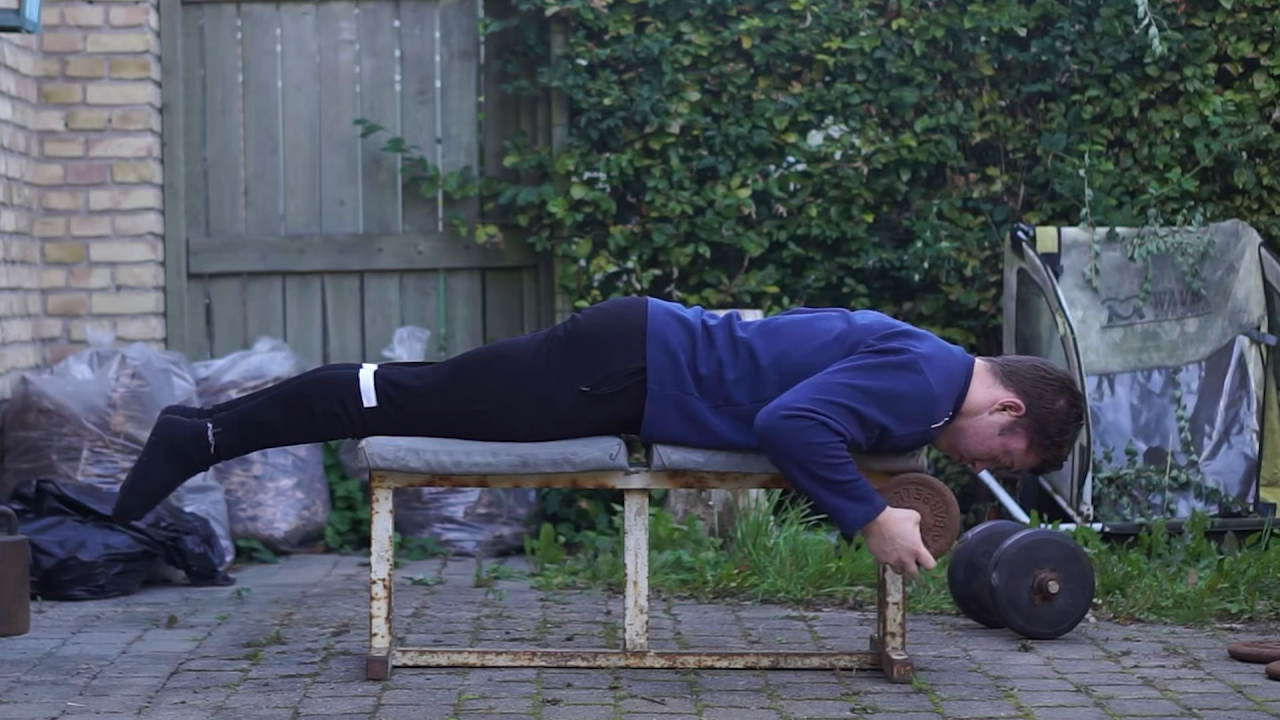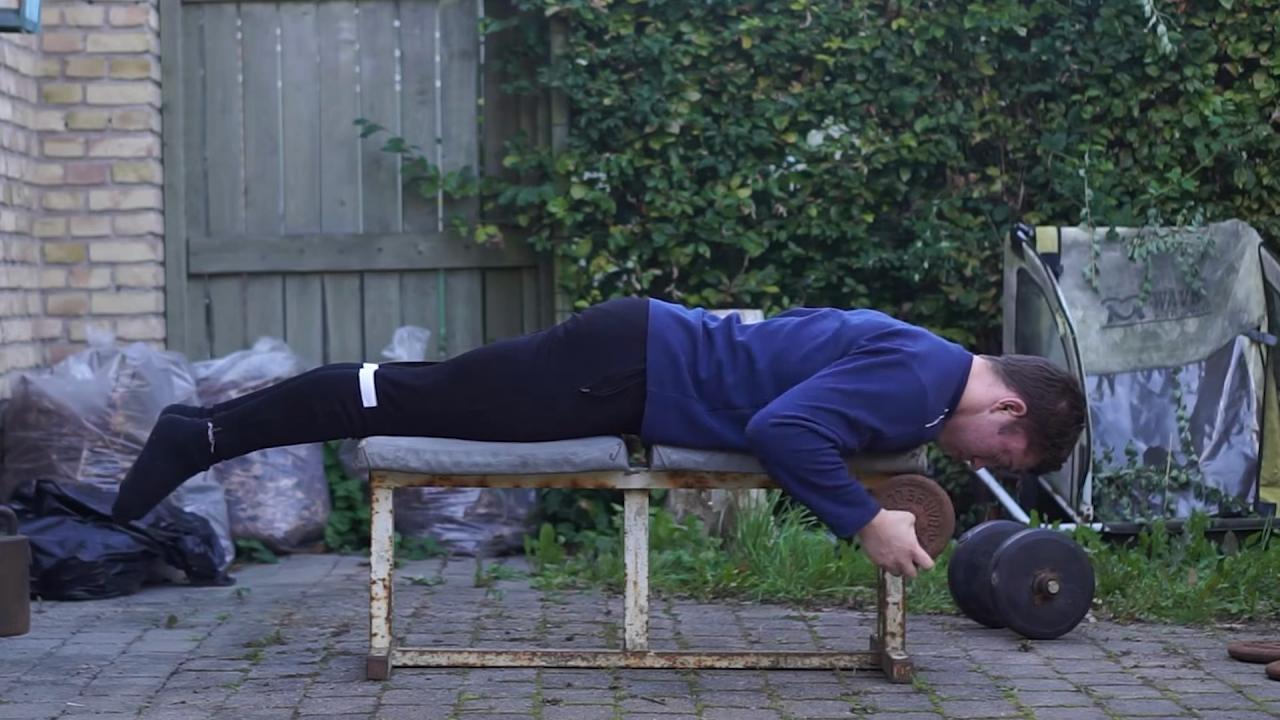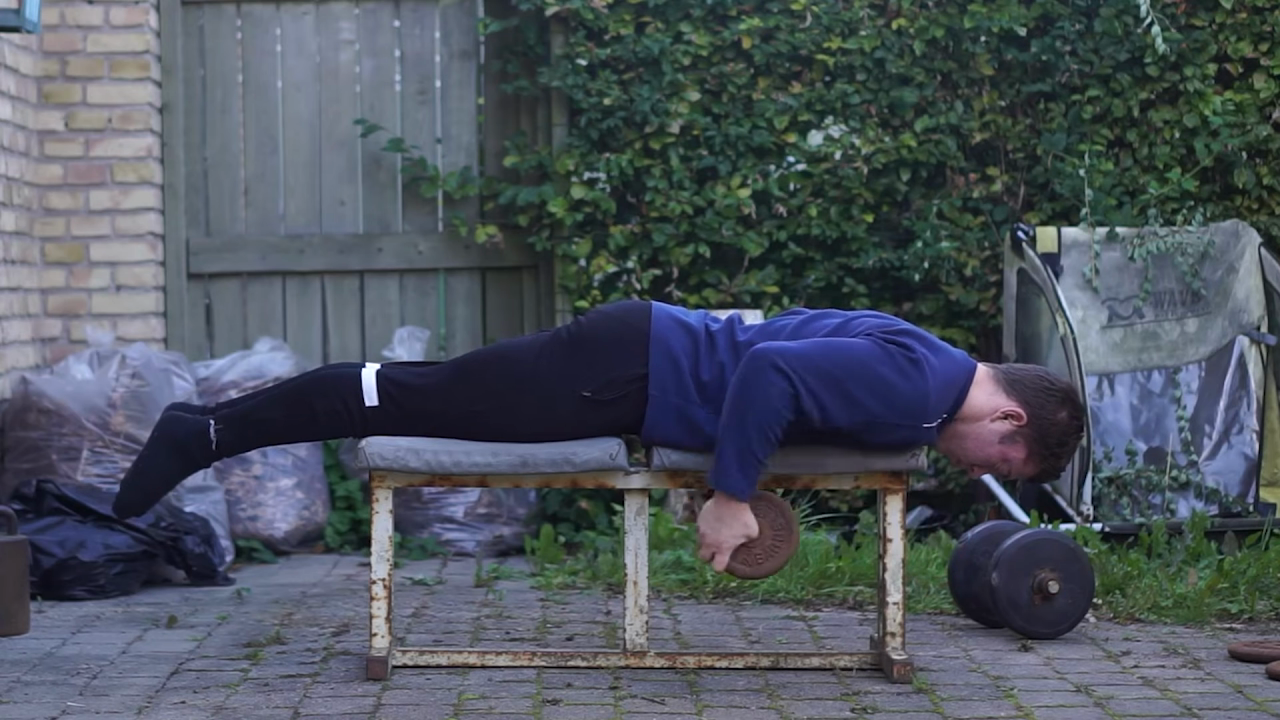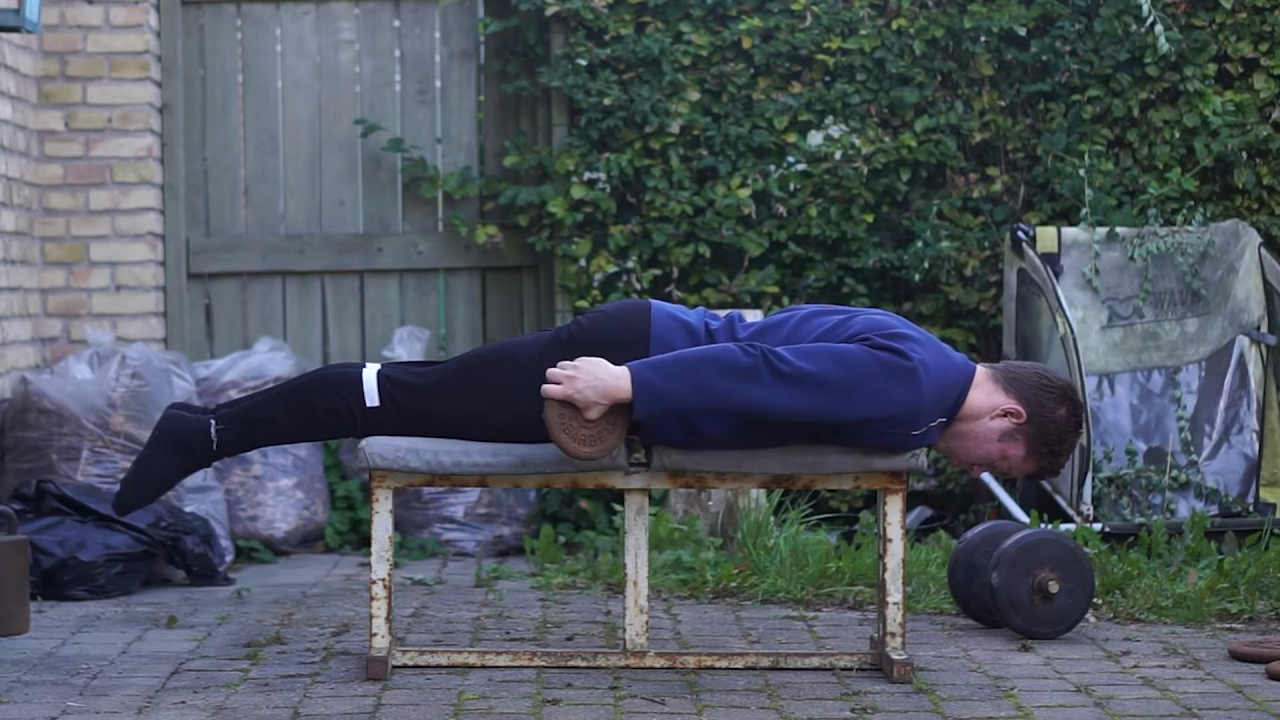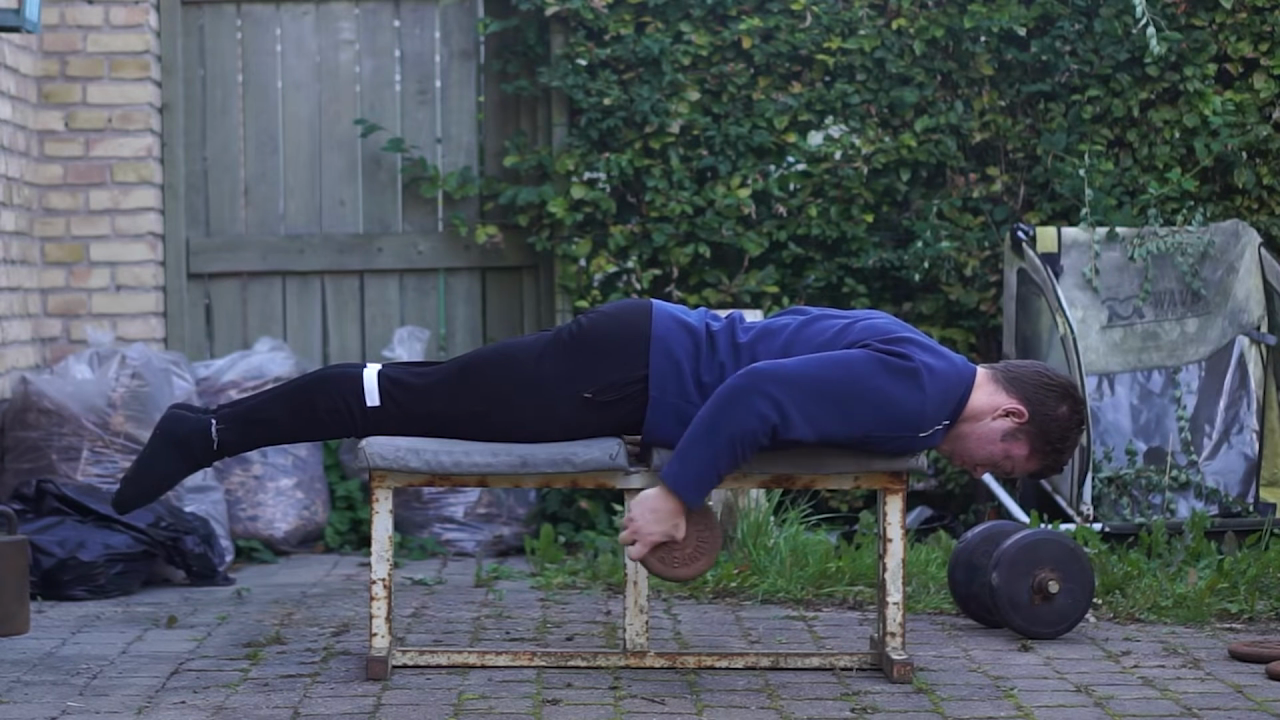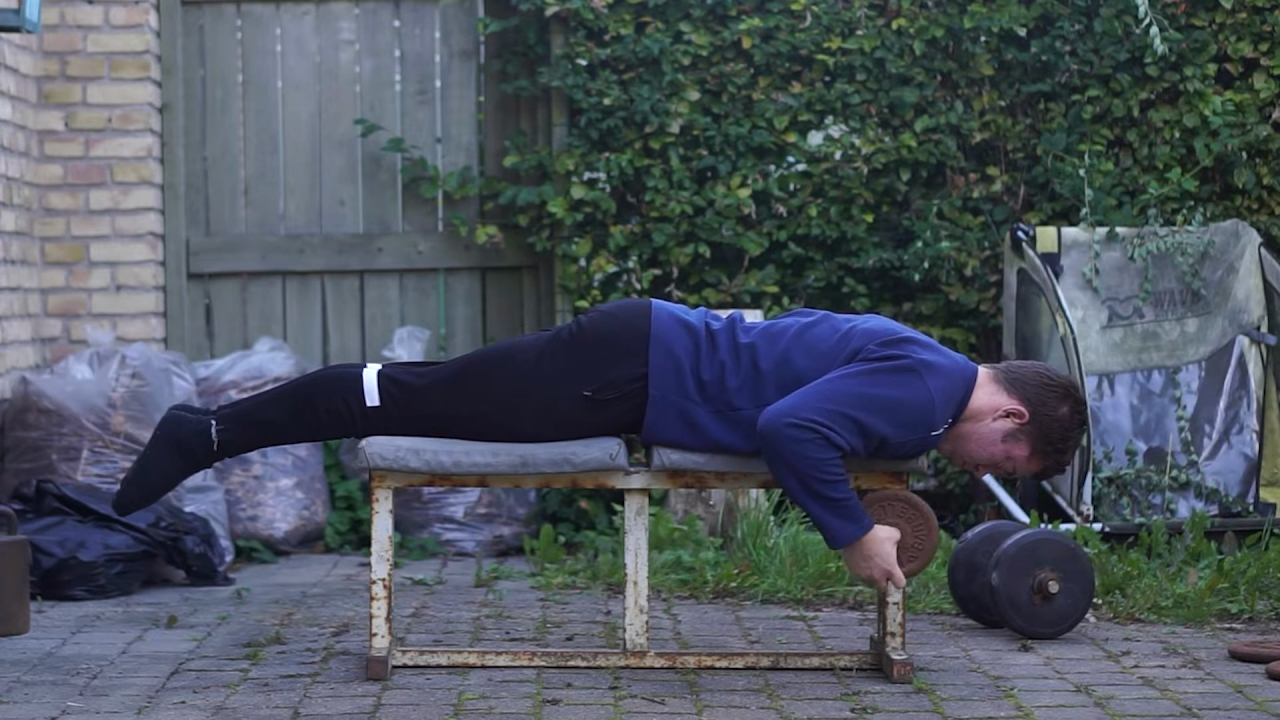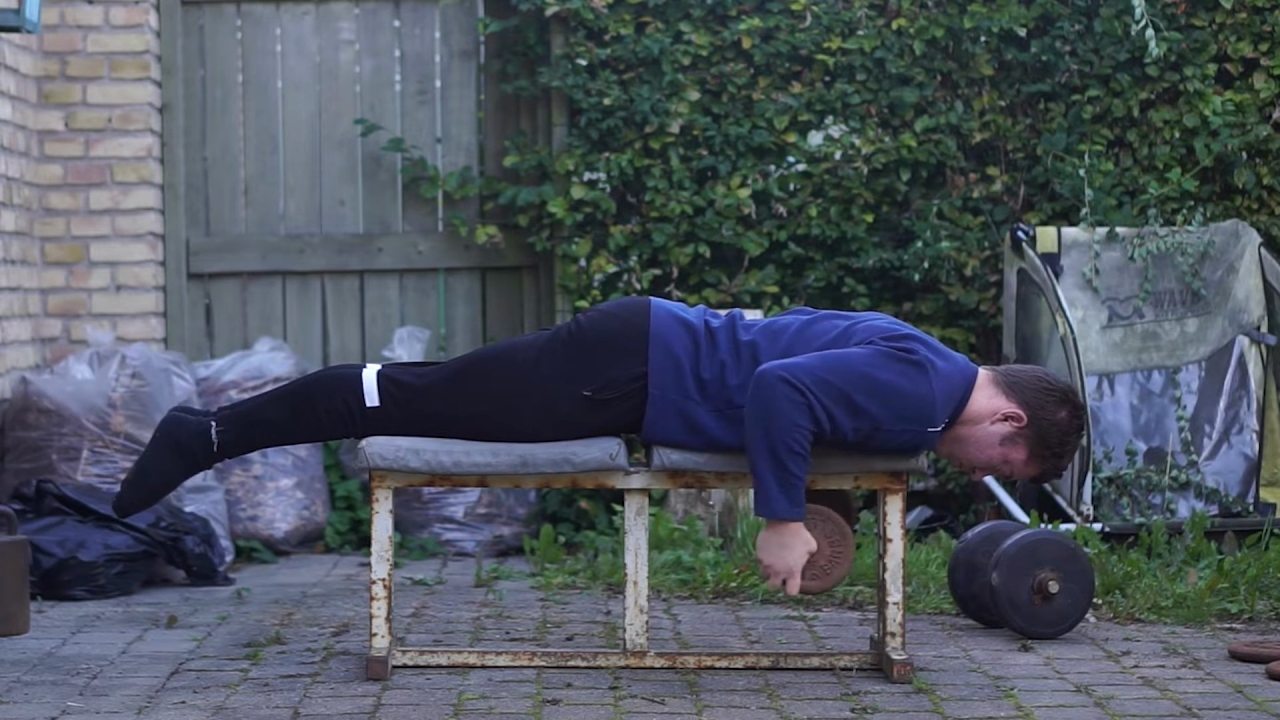
dt=0.5s
person 1, frame 1
left shoulder: (916, 358)
right shoulder: (923, 383)
right elbow: (789, 425)
right wrist: (872, 518)
left hip: (641, 353)
right hip: (629, 368)
left knee: (424, 394)
right knee: (409, 399)
left ankle: (210, 424)
right ankle: (204, 432)
person 1, frame 2
left shoulder: (914, 357)
right shoulder: (917, 381)
right elbow: (782, 430)
left wrist: (865, 500)
right wrist: (867, 522)
left hip: (645, 350)
right hip: (629, 370)
left knee: (422, 396)
right knee: (412, 399)
left ankle: (211, 424)
right ankle: (205, 434)
person 1, frame 3
left shoulder: (919, 365)
right shoulder: (916, 384)
right elbow: (772, 373)
right wrist: (728, 495)
left hip: (644, 354)
right hip: (631, 372)
left knee: (421, 391)
right knee: (409, 399)
left ankle: (209, 427)
right ankle: (207, 431)
person 1, frame 4
left shoulder: (915, 359)
right shoulder: (911, 386)
right elbow: (760, 370)
right wrist: (627, 385)
left hip: (643, 346)
right hip: (636, 351)
left knee: (416, 393)
right knee: (413, 403)
left ankle: (213, 425)
right ankle: (208, 430)
person 1, frame 5
left shoulder: (915, 364)
right shoulder: (912, 391)
right elbow: (756, 393)
right wrist: (675, 492)
left hip: (641, 356)
right hip: (631, 371)
left knee: (424, 394)
right knee: (415, 400)
left ankle: (213, 424)
right ankle: (211, 428)
person 1, frame 6
left shoulder: (919, 366)
right shoulder: (925, 390)
right elbow: (791, 430)
right wrist: (853, 536)
left hip: (647, 350)
right hip: (633, 372)
left knee: (424, 395)
right knee: (414, 402)
left ankle: (215, 426)
right ankle: (211, 430)
person 1, frame 7
left shoulder: (920, 369)
right shoulder: (922, 389)
right elbow: (780, 390)
right wrist: (783, 520)
left hip: (644, 355)
right hip: (632, 369)
left knee: (427, 394)
right knee: (416, 400)
left ankle: (215, 426)
right ankle: (210, 431)
